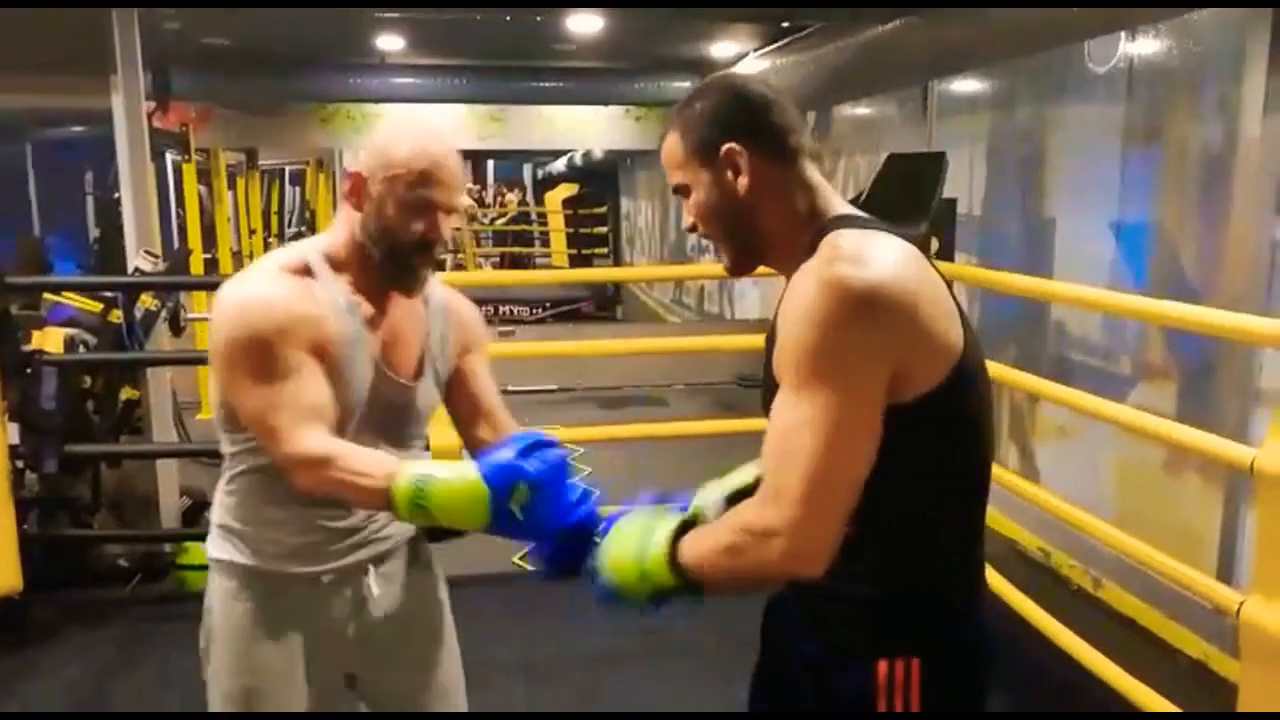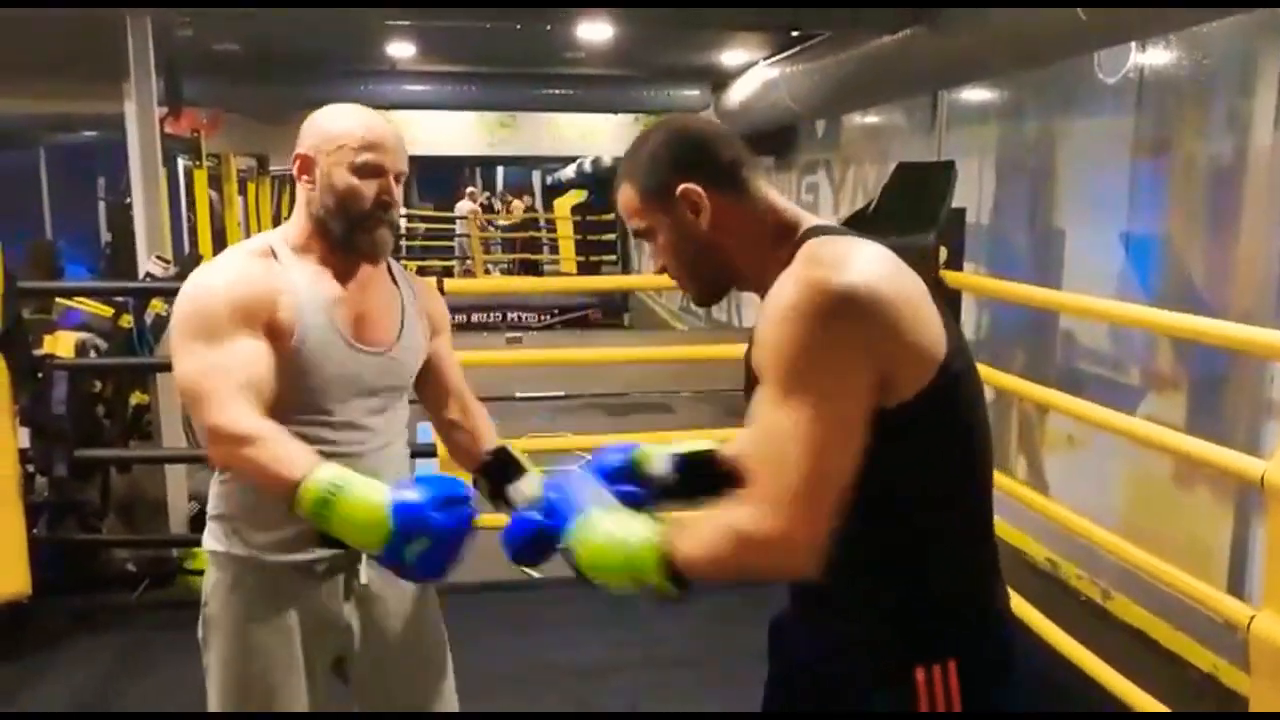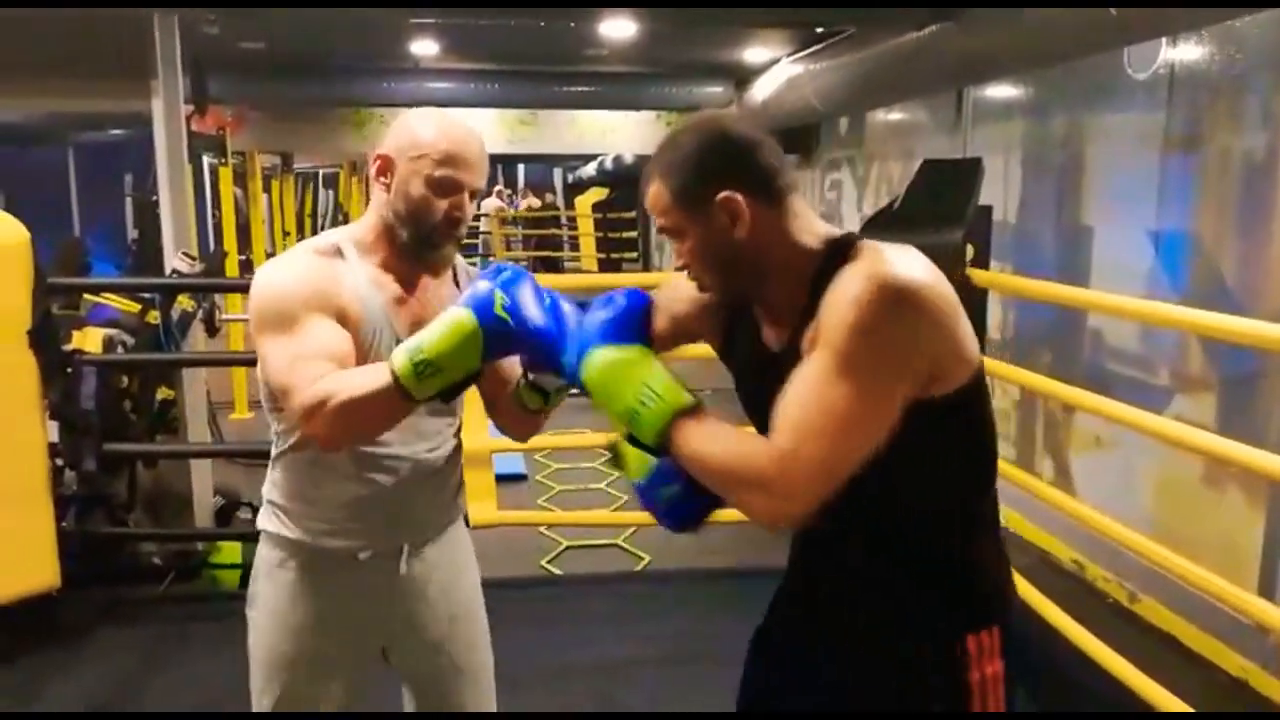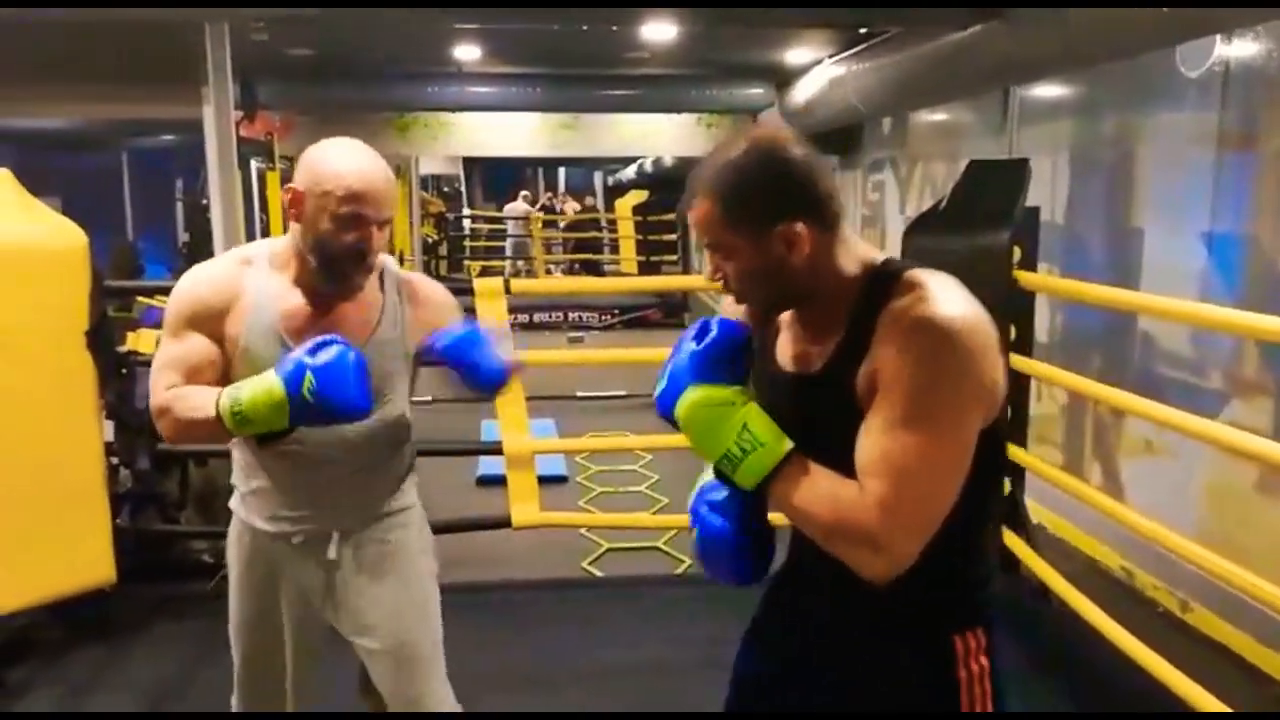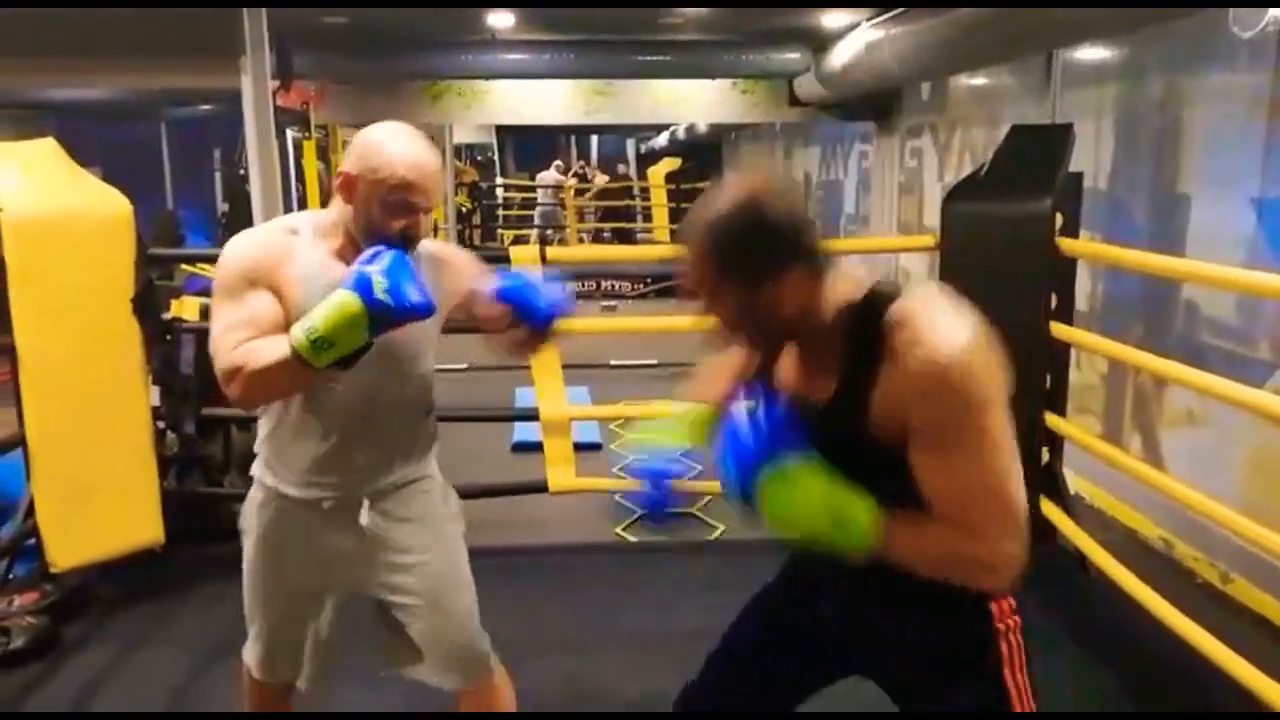
dt=0.7s
person 1, frame 1
left shoulder: (448, 310)
right shoulder: (267, 302)
left elbow: (490, 433)
right elbow: (306, 457)
left wrist: (550, 495)
right wrist: (462, 493)
left hip: (394, 575)
right hip: (274, 587)
person 1, frame 2
left shoulder: (415, 294)
right shoulder: (233, 288)
left elbow: (455, 410)
right elbow: (230, 434)
right wrist: (366, 511)
left hip: (390, 567)
right hip: (268, 576)
person 1, frame 3
left shoulder: (474, 287)
right shoulder: (300, 278)
left elbow: (518, 423)
right elbow: (321, 419)
left wrist: (546, 372)
right wrist: (457, 340)
left hip: (432, 552)
right hip: (316, 562)
left knee: (466, 704)
person 1, frame 4
left shoulder: (415, 297)
right shoulder: (215, 290)
right elbow: (170, 414)
left wrist: (481, 357)
right wrist: (278, 397)
left hip: (381, 535)
right hip: (273, 538)
left knee: (425, 702)
right knee: (265, 703)
person 1, frame 5
left shoulder: (443, 266)
right shoulder: (262, 255)
left elbow: (505, 307)
right elbow: (241, 379)
left wrist: (532, 307)
right wrist: (347, 316)
left hip: (405, 500)
right hip: (295, 506)
left knee: (472, 662)
right knee: (273, 666)
person 2, frame 1
left shoulder: (847, 283)
right shoulder: (829, 272)
left elbow: (789, 538)
left wrist: (661, 556)
right wrist: (705, 510)
left hip: (890, 660)
right hip: (821, 623)
person 2, frame 2
left shoulder: (827, 291)
right shoulder: (786, 280)
left elbow: (780, 536)
left wrist: (620, 539)
right wrist: (655, 467)
left hip: (914, 667)
right hip: (842, 637)
person 2, frame 3
left shoulder: (884, 292)
right shoulder: (722, 298)
left elbow: (780, 489)
left wrist: (642, 396)
right wrist: (642, 447)
left hip: (929, 640)
right hip: (815, 611)
person 2, frame 4
left shoulder: (932, 329)
right shoulder: (769, 308)
left elbow: (884, 543)
left wrist: (742, 441)
right wrist: (722, 488)
left hip: (920, 638)
right hip: (806, 601)
person 2, frame 5
left shoulder: (931, 356)
right shoulder: (771, 332)
left elbow: (994, 557)
left wrist: (837, 517)
left hip: (946, 611)
right hip: (835, 574)
right knee: (705, 706)
